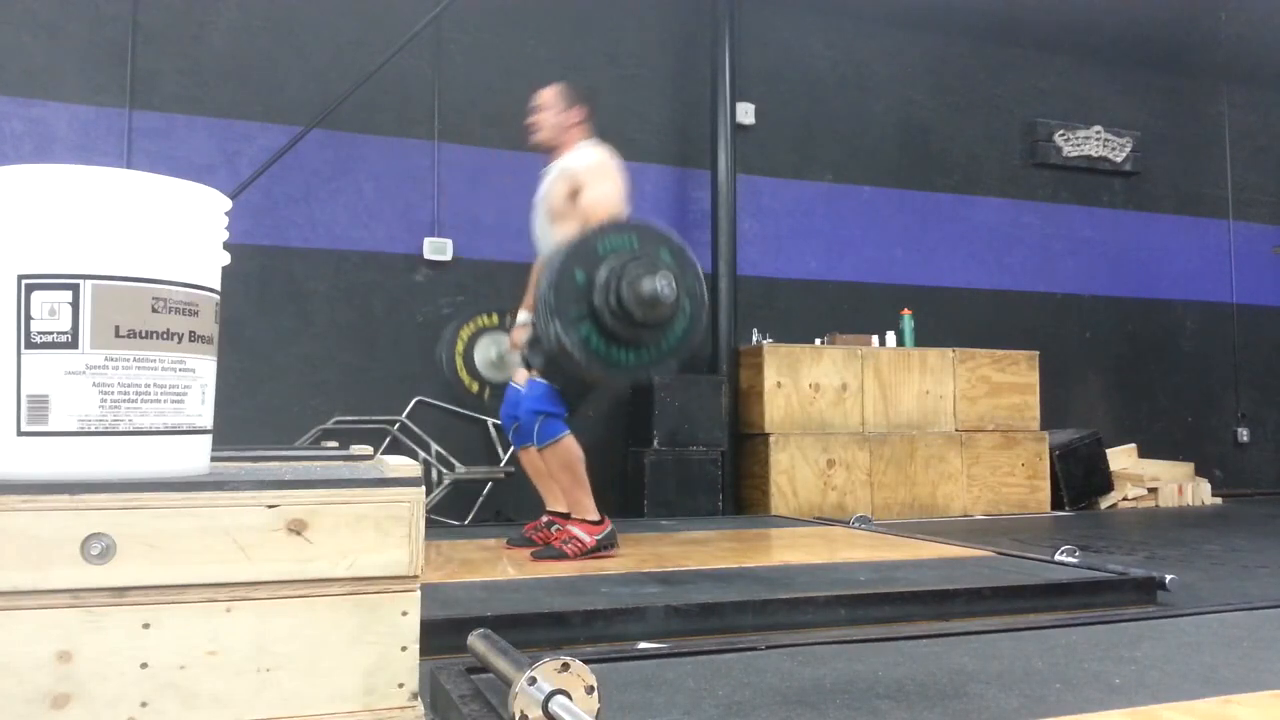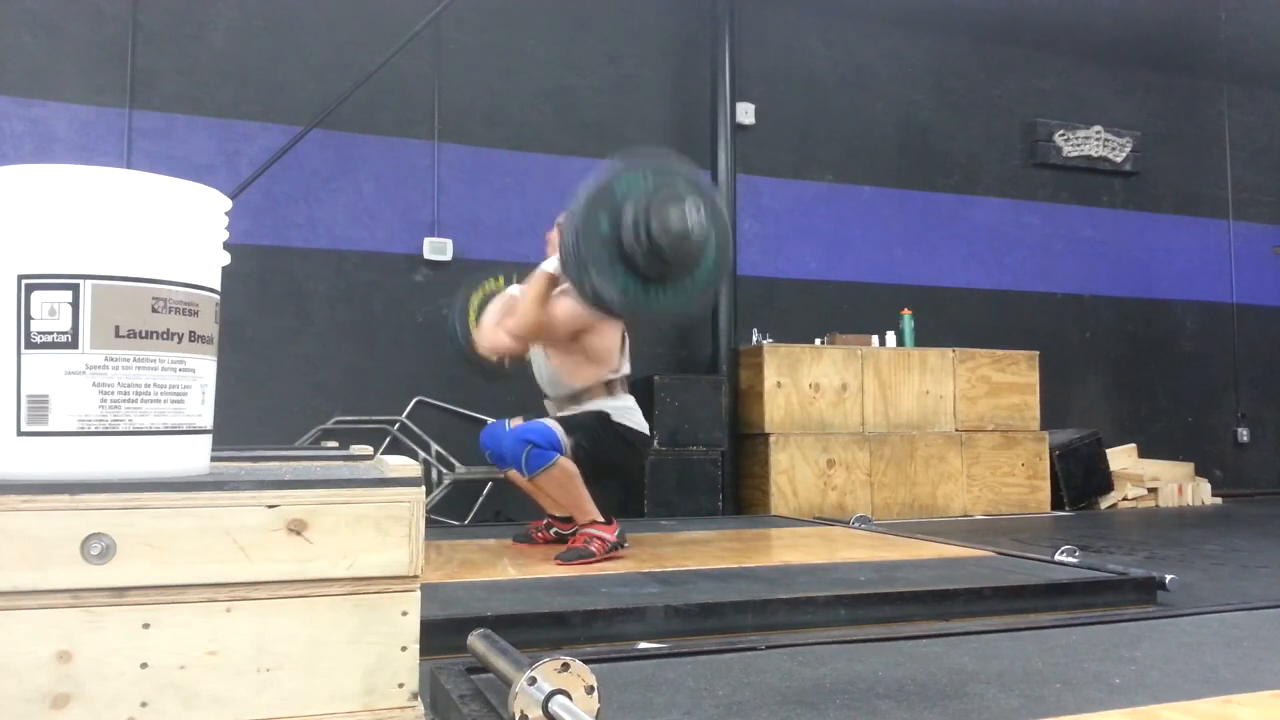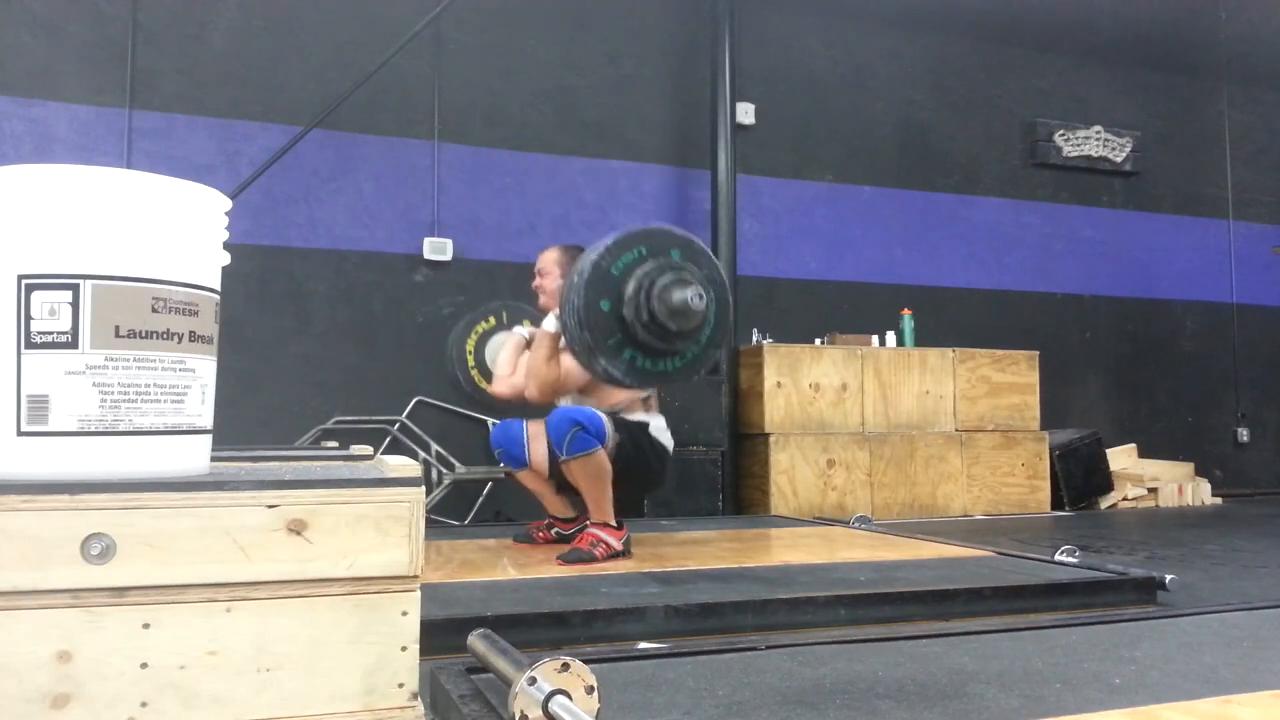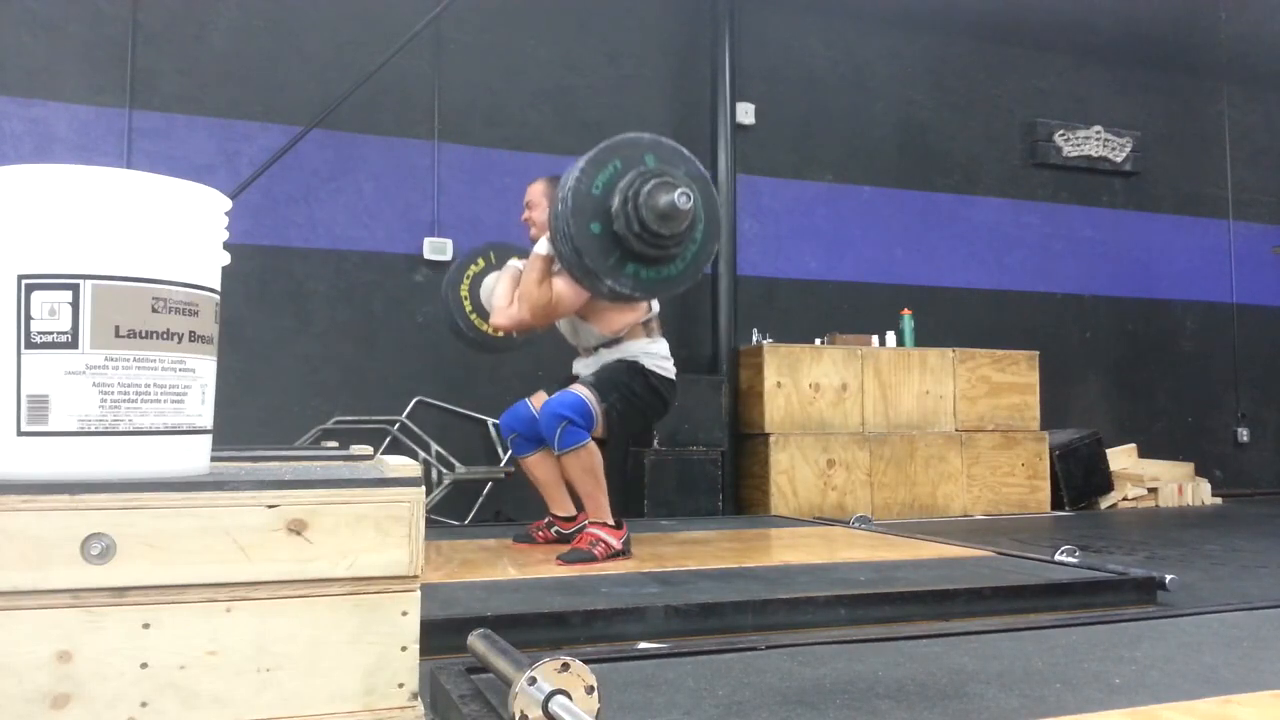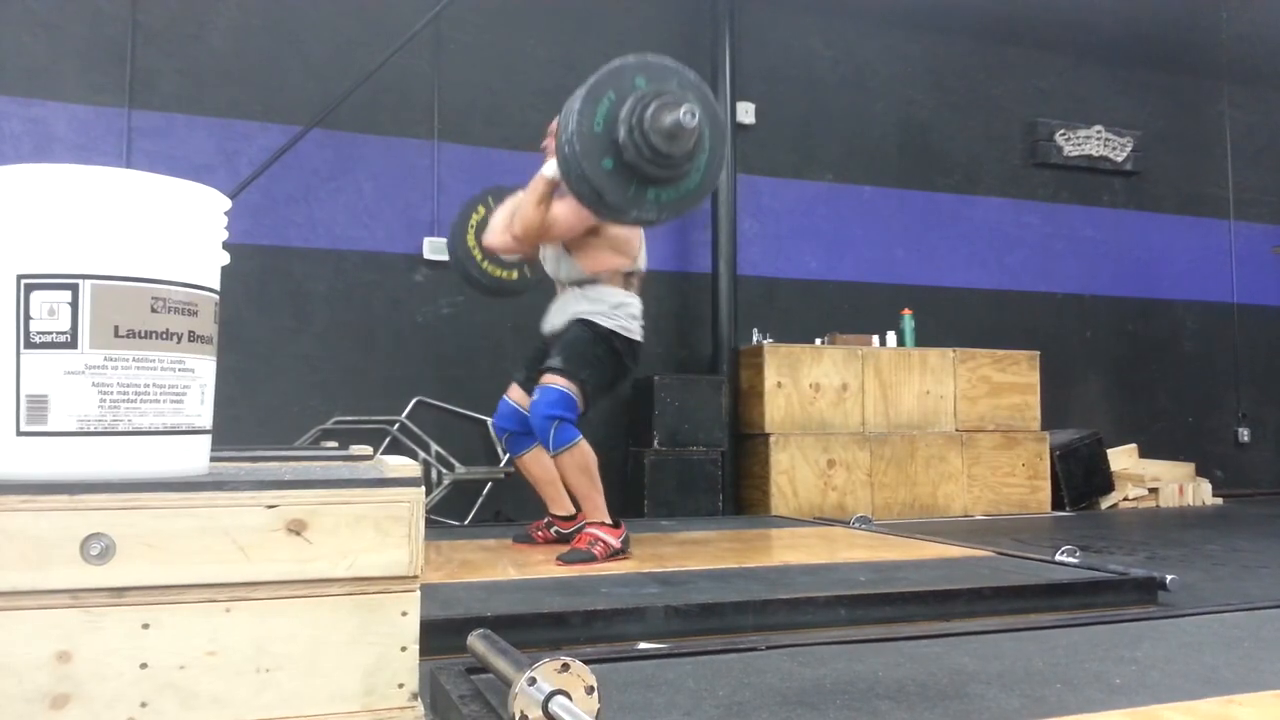
dt=0.5s
person 1, frame 1
left shoulder: (590, 161)
right shoulder: (557, 173)
left elbow: (604, 231)
right wrist: (525, 318)
left knee: (538, 411)
right knee: (519, 412)
left ankle: (592, 526)
right ankle: (560, 517)
person 1, frame 2
left shoulder: (582, 296)
right shoulder: (554, 295)
left elbow: (519, 332)
right elbow: (487, 340)
left wrist: (549, 269)
right wrist: (512, 293)
left hip: (613, 431)
right hip: (581, 426)
left knee: (526, 440)
right knee: (494, 437)
left ankle: (600, 527)
right ankle: (565, 518)
person 1, frame 3
right shoulder: (558, 336)
left elbow: (538, 391)
right elbow: (502, 386)
left wrist: (551, 325)
right wrist: (521, 333)
left hip: (641, 451)
right hip: (599, 453)
left knee: (566, 421)
right knee: (505, 436)
left ankle: (608, 531)
right ankle: (567, 520)
person 1, frame 4
right shoulder: (557, 264)
left elbow: (535, 314)
right elbow: (502, 317)
left wrist: (543, 247)
right wrist: (514, 266)
left hip: (641, 371)
right hip: (601, 370)
left knee: (559, 415)
right knee: (516, 423)
left ankle: (607, 531)
right ankle: (566, 521)
person 1, frame 5
right shoulder: (560, 198)
left elbow: (526, 231)
right elbow: (496, 240)
left wrist: (548, 173)
right wrist: (517, 197)
left hip: (604, 326)
right hip: (567, 326)
left knee: (548, 414)
right knee: (510, 419)
left ankle: (605, 530)
right ankle: (565, 519)
